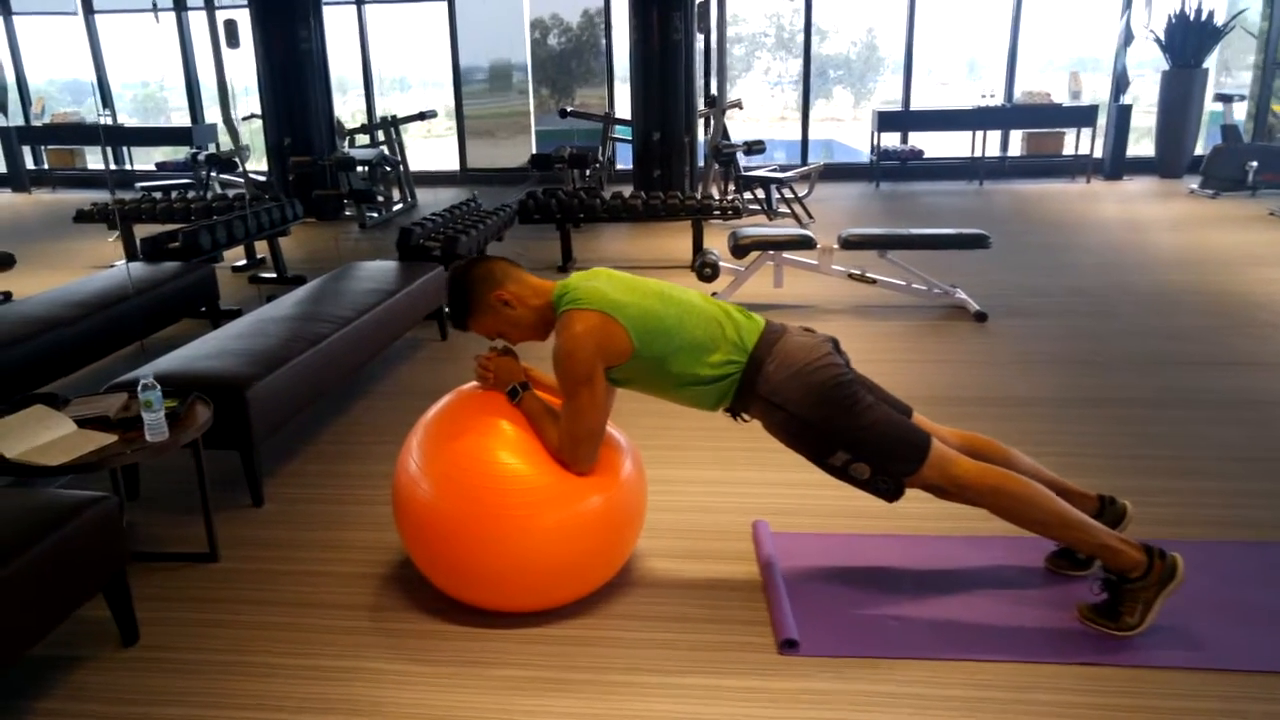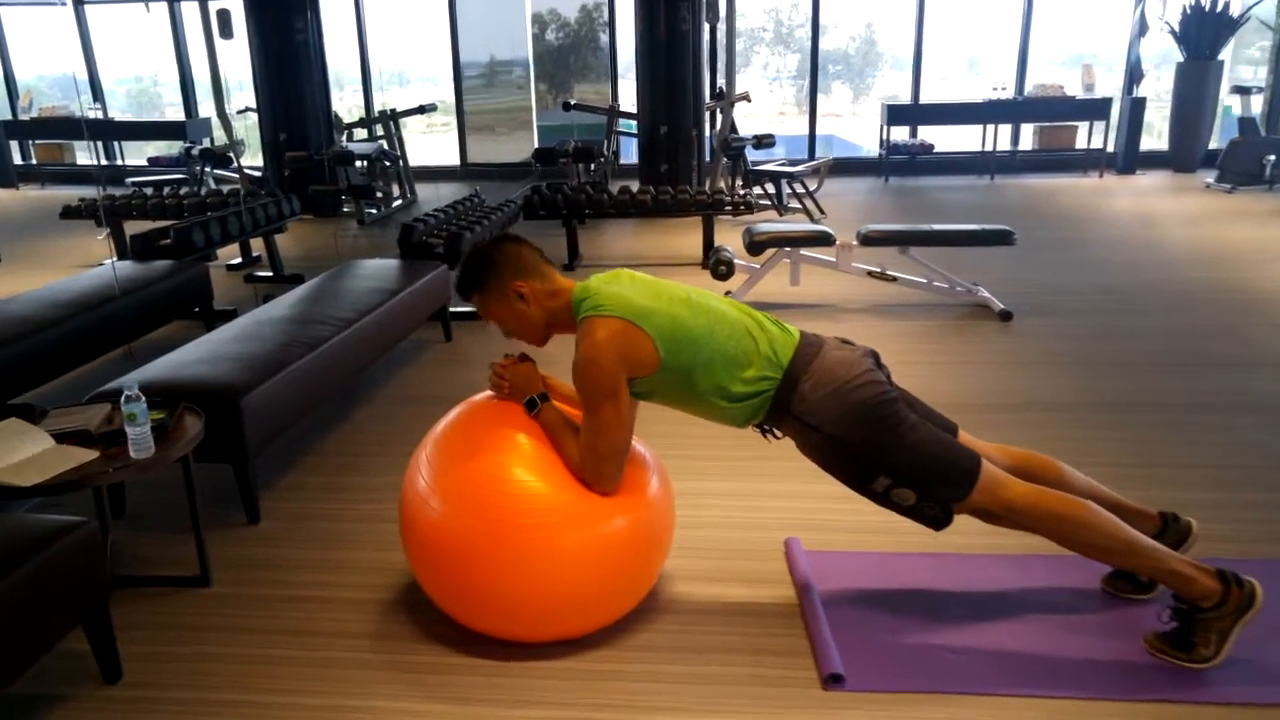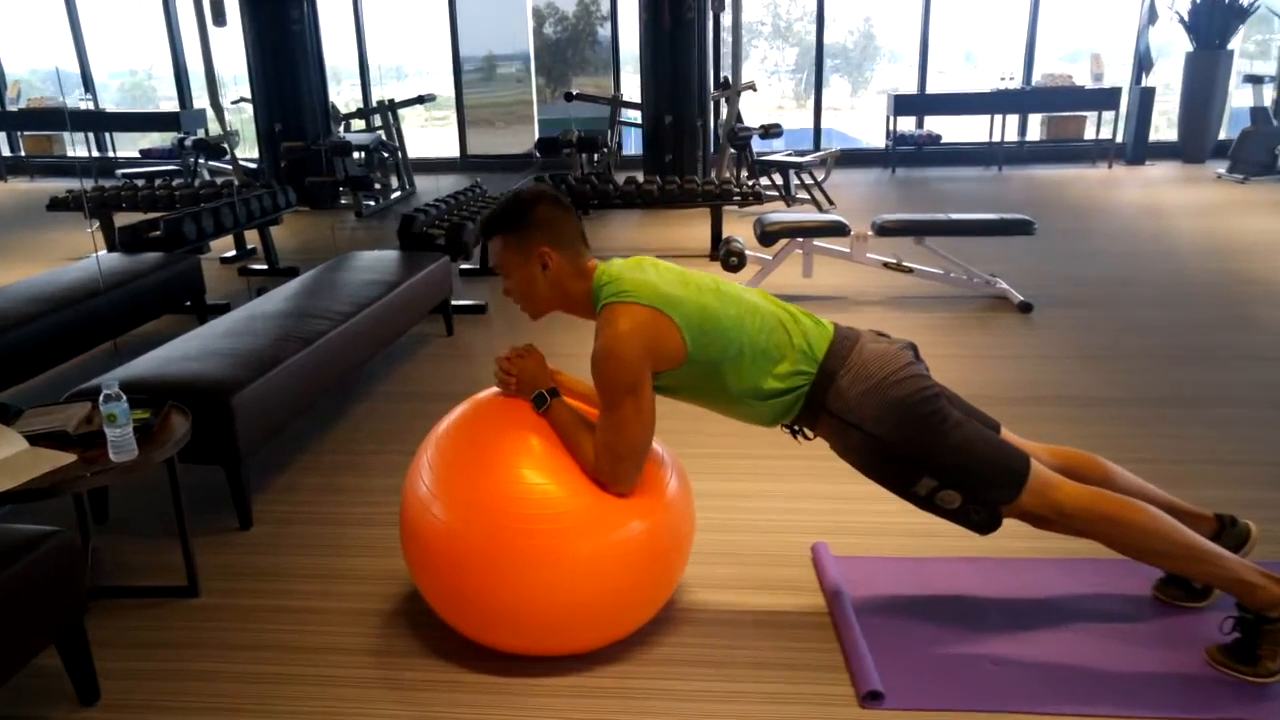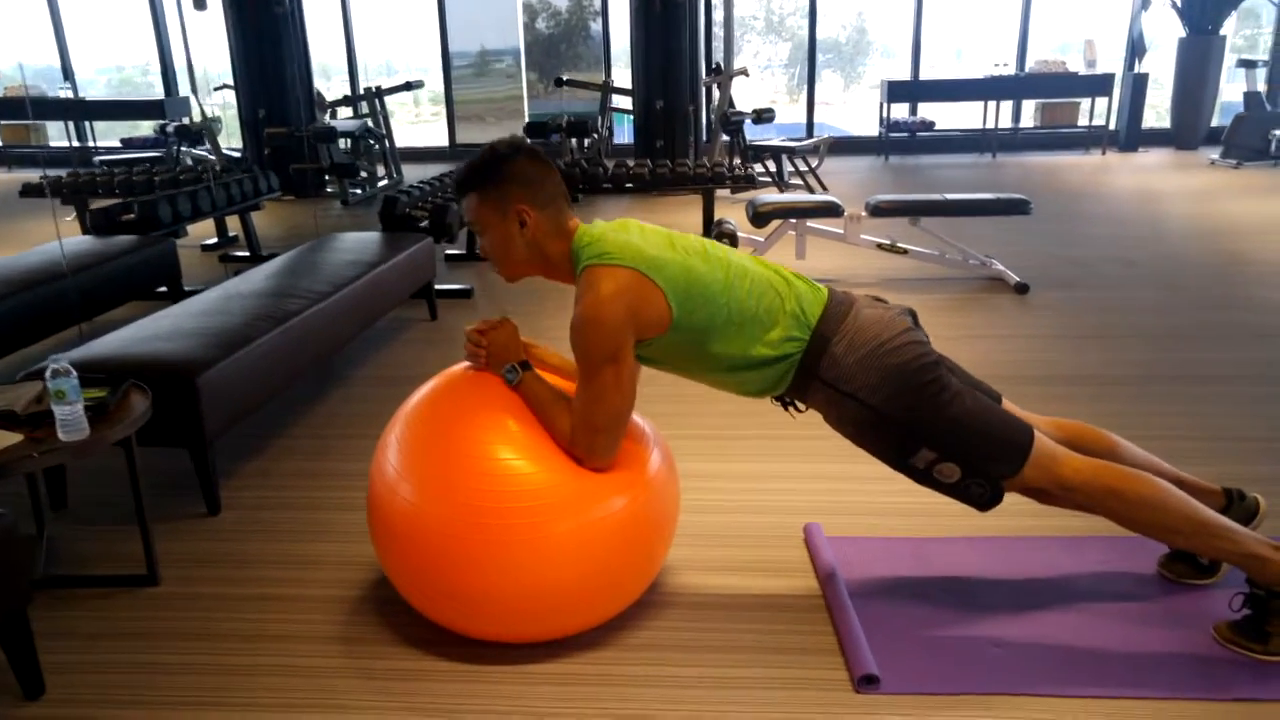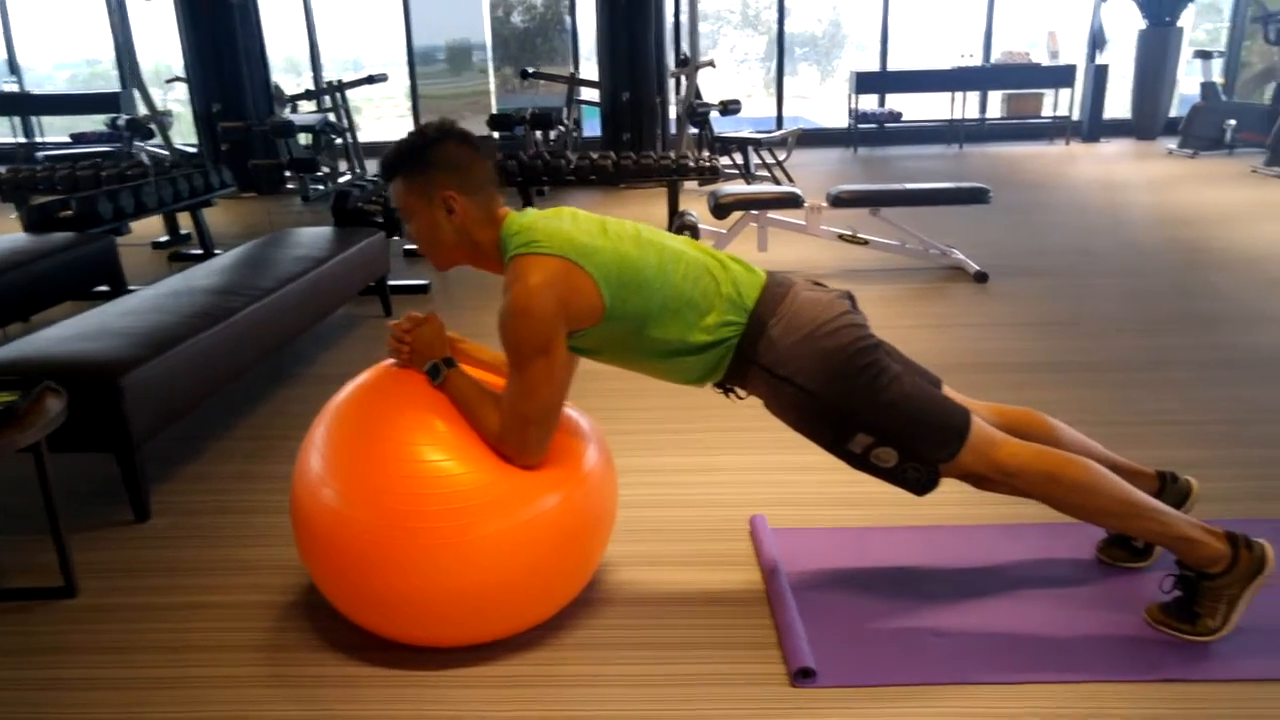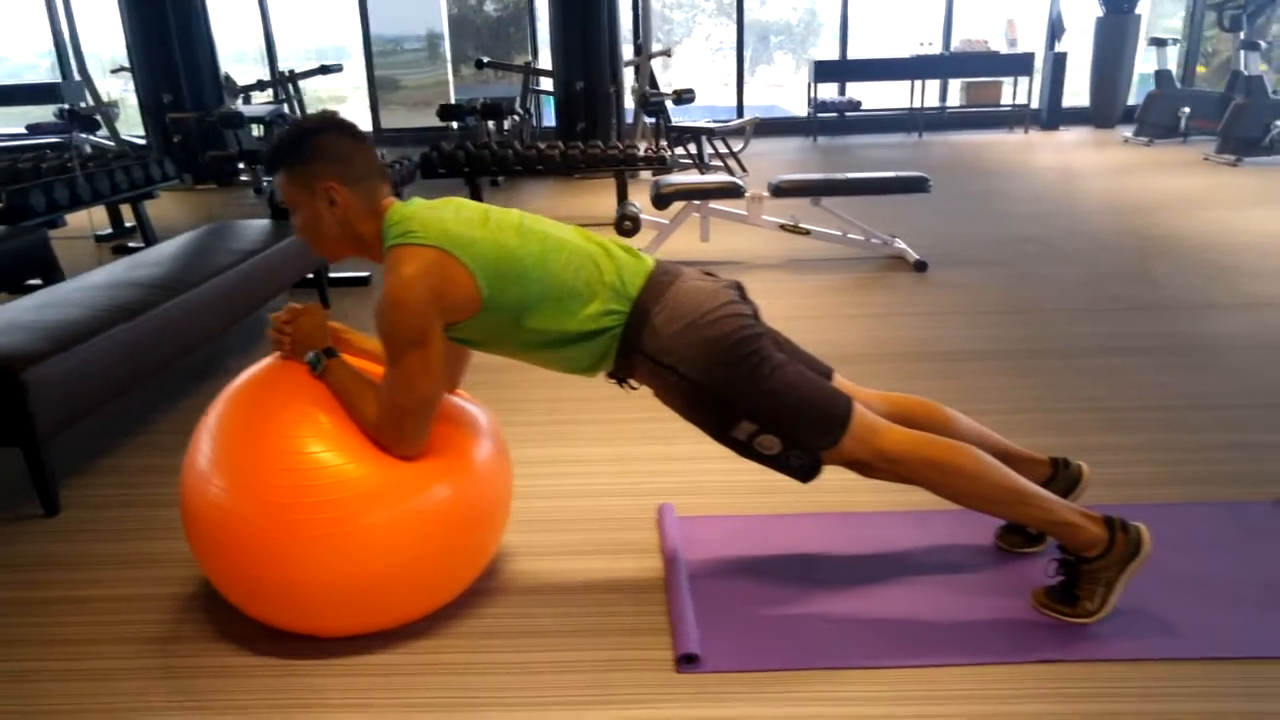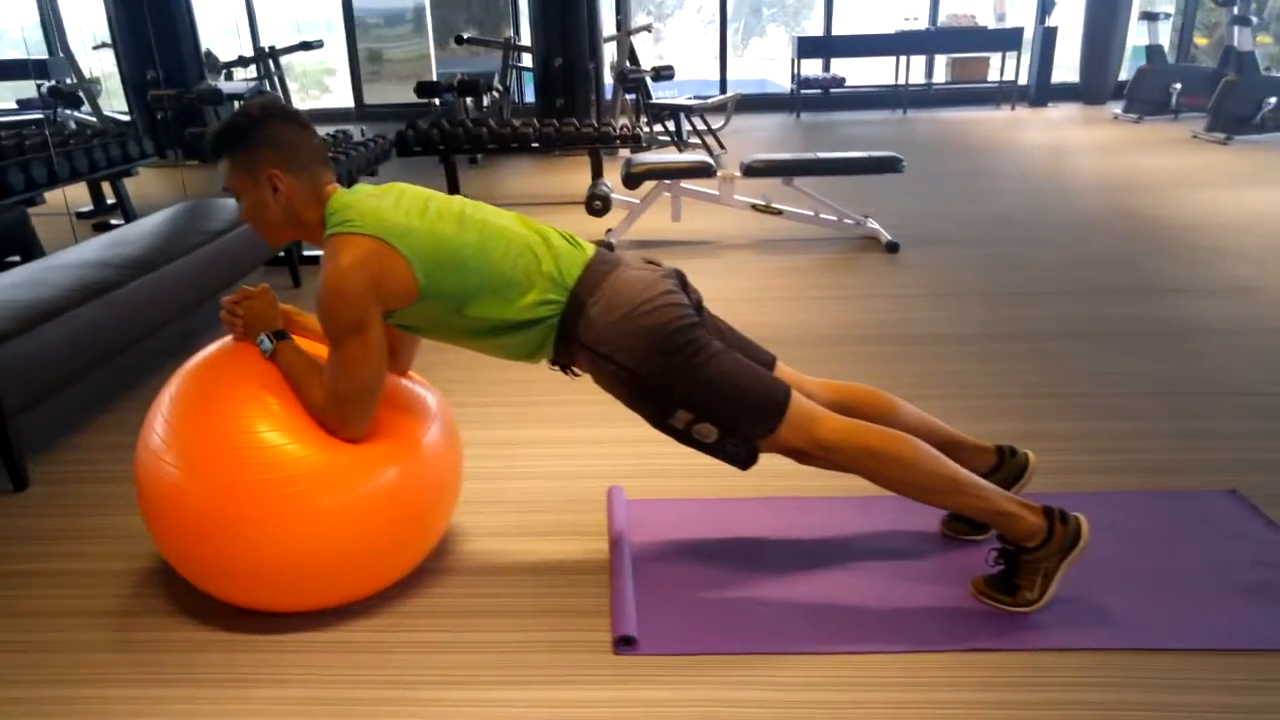
dt=0.4s
person 1, frame 1
left shoulder: (576, 332)
right shoulder: (585, 283)
left elbow: (579, 456)
right elbow: (595, 400)
left wrist: (516, 389)
right wrist: (523, 380)
left hip: (785, 387)
right hip: (789, 352)
left knee: (950, 474)
right knee: (941, 444)
left ankle: (1138, 563)
right ankle: (1093, 508)
person 1, frame 2
left shoulder: (597, 341)
right shoulder: (607, 287)
left elbow: (603, 474)
right elbow: (621, 407)
left wrist: (535, 402)
right wrist: (545, 386)
left hip: (824, 407)
right hip: (823, 366)
left knee: (1002, 499)
right knee: (990, 463)
left ankle: (1209, 590)
right ankle: (1155, 526)
person 1, frame 3
left shoulder: (621, 332)
right shoulder: (628, 274)
left elbow: (619, 472)
right elbow: (634, 405)
left wrist: (543, 396)
right wrist: (553, 380)
left hip: (858, 402)
right hip: (858, 361)
left knee: (1050, 500)
right knee: (1034, 462)
right ankle: (1208, 528)
person 1, frame 4
left shoulder: (603, 296)
right shoulder: (610, 239)
left elbow: (595, 446)
right elbow: (613, 382)
left wrist: (514, 371)
right wrist: (528, 353)
left hip: (853, 370)
right hip: (852, 330)
left knee: (1055, 475)
right knee: (1036, 438)
person 1, frame 5
left shoulder: (532, 285)
right shoulder: (543, 228)
left elbow: (524, 444)
right elbow: (546, 374)
left wrist: (438, 368)
right wrist: (449, 348)
left hip: (790, 353)
right hip: (787, 313)
left knee: (989, 459)
right knee: (973, 424)
right ankle: (1151, 487)
person 1, frame 6
left shoulder: (409, 278)
right shoulder: (429, 217)
left elbow: (406, 435)
right elbow: (440, 371)
left wrist: (321, 358)
right wrist: (338, 341)
left hip: (677, 340)
right hip: (679, 301)
left knee: (875, 445)
right knee: (865, 410)
left ankle: (1095, 537)
right ankle: (1043, 472)
person 1, frame 7
left shoulder: (349, 264)
right shoulder: (376, 201)
left elbow: (351, 419)
right elbow: (393, 353)
left wrist: (273, 340)
right wrist: (294, 321)
left hip: (612, 327)
right hip: (620, 283)
left knee: (813, 435)
right knee: (807, 395)
left ankle: (1034, 527)
right ankle: (990, 462)
